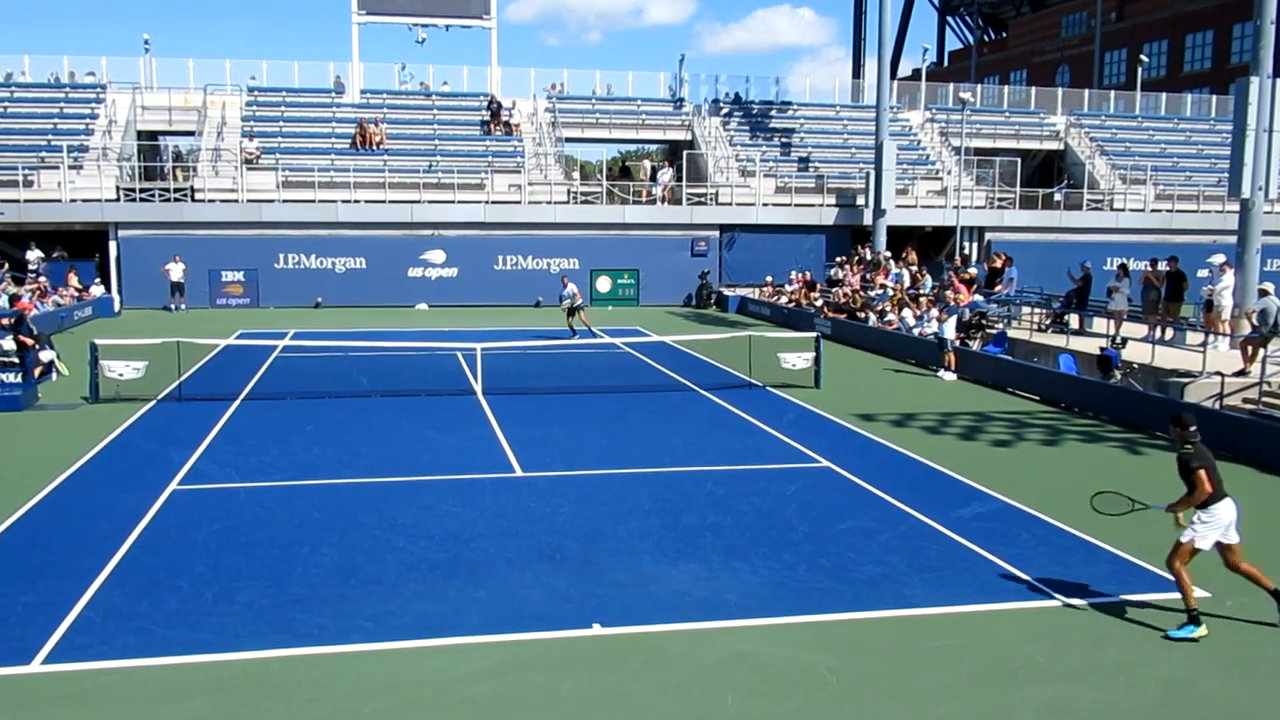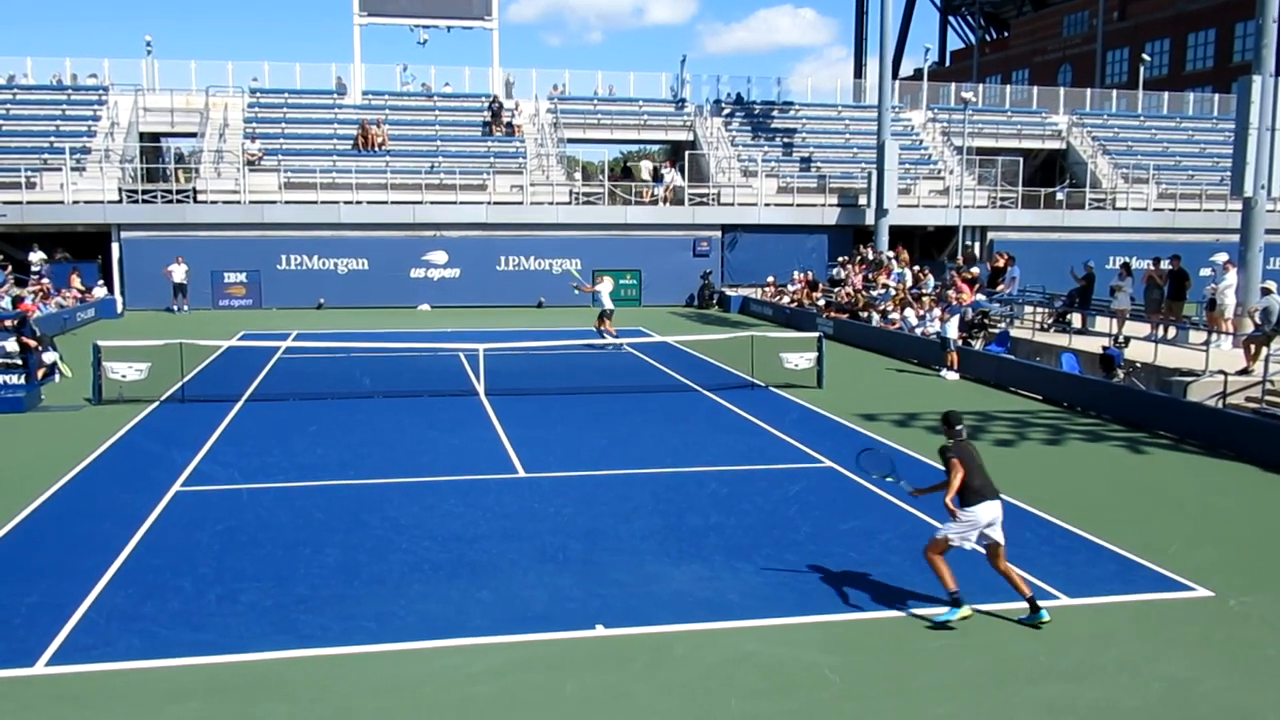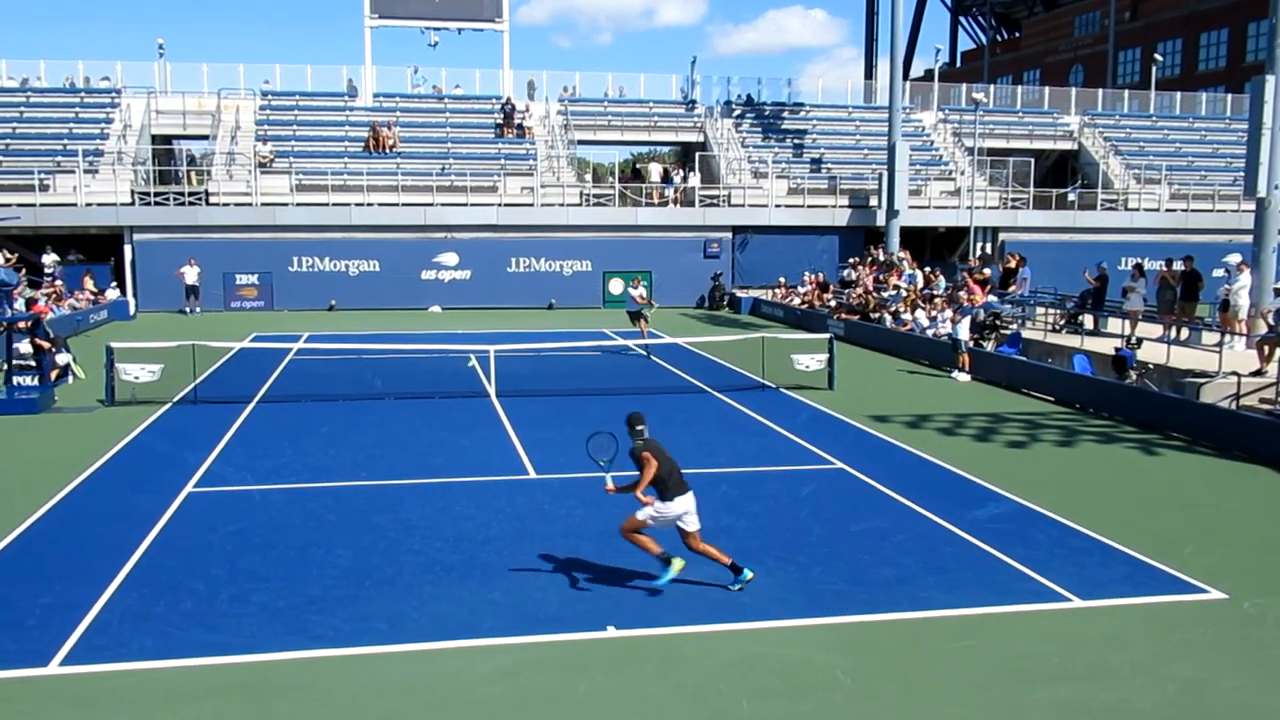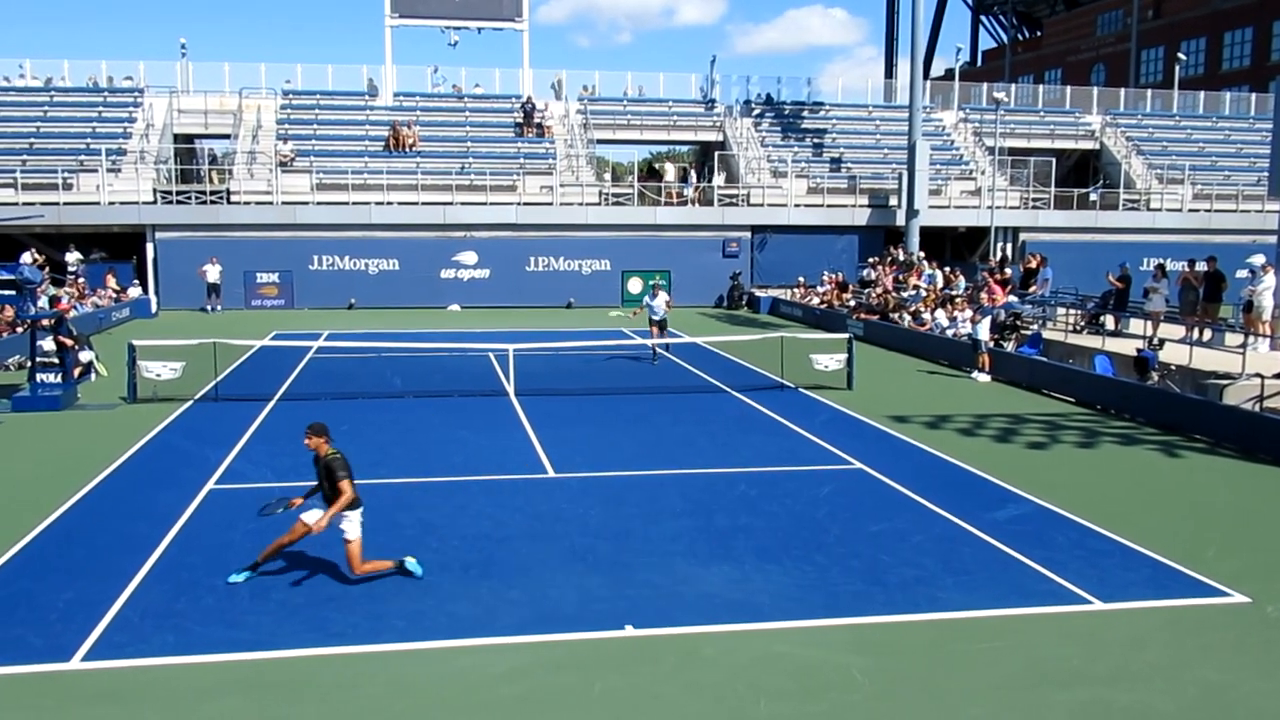
dt=0.5s
person 1, frame 1
left shoulder: (1186, 454)
right shoulder: (1198, 449)
left elbow: (1205, 489)
left wrist: (1178, 507)
right wrist: (1181, 505)
left hip: (1212, 514)
right hip: (1226, 507)
left knee: (1174, 563)
right knee: (1234, 564)
left ankle: (1195, 623)
person 1, frame 2
left shoulder: (948, 448)
right shoulder: (968, 447)
left elbow: (958, 471)
left wrist: (948, 499)
right wrist: (925, 490)
left hip: (974, 512)
right hip: (994, 506)
left knee: (932, 553)
right knee: (999, 564)
left ankle: (957, 605)
right ankle: (1036, 610)
person 1, frame 3
left shoulder: (637, 448)
right shoulder: (652, 445)
left elbow: (652, 463)
right elbow: (644, 481)
left wrist: (638, 491)
right wrist: (617, 489)
left hip: (673, 504)
right hip: (685, 498)
left knee: (627, 530)
right knee: (695, 545)
left ankle: (669, 561)
right ankle: (740, 572)
person 1, frame 4
left shoulder: (335, 461)
right shoulder: (319, 458)
left elbow: (348, 495)
left wrist: (325, 518)
right wrist: (304, 498)
left hip: (348, 514)
right hip: (328, 508)
left knee: (358, 570)
right knee: (286, 540)
left ankle: (403, 564)
right ankle: (252, 569)
